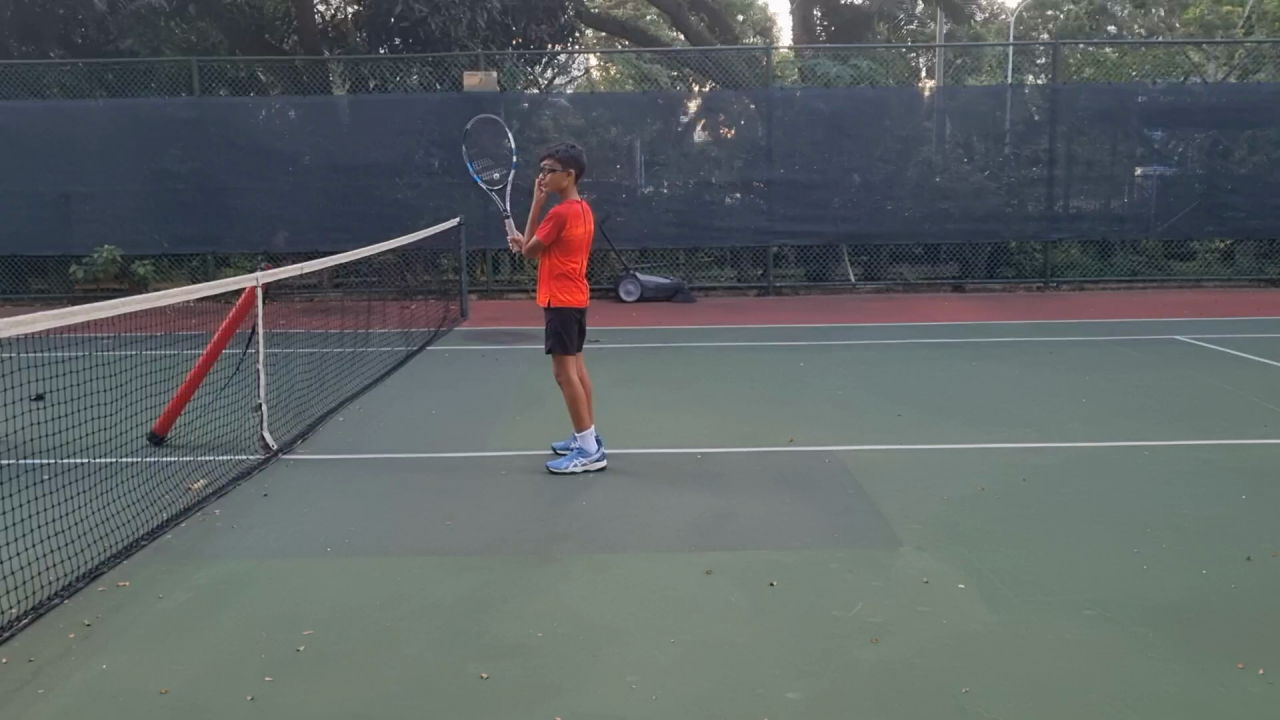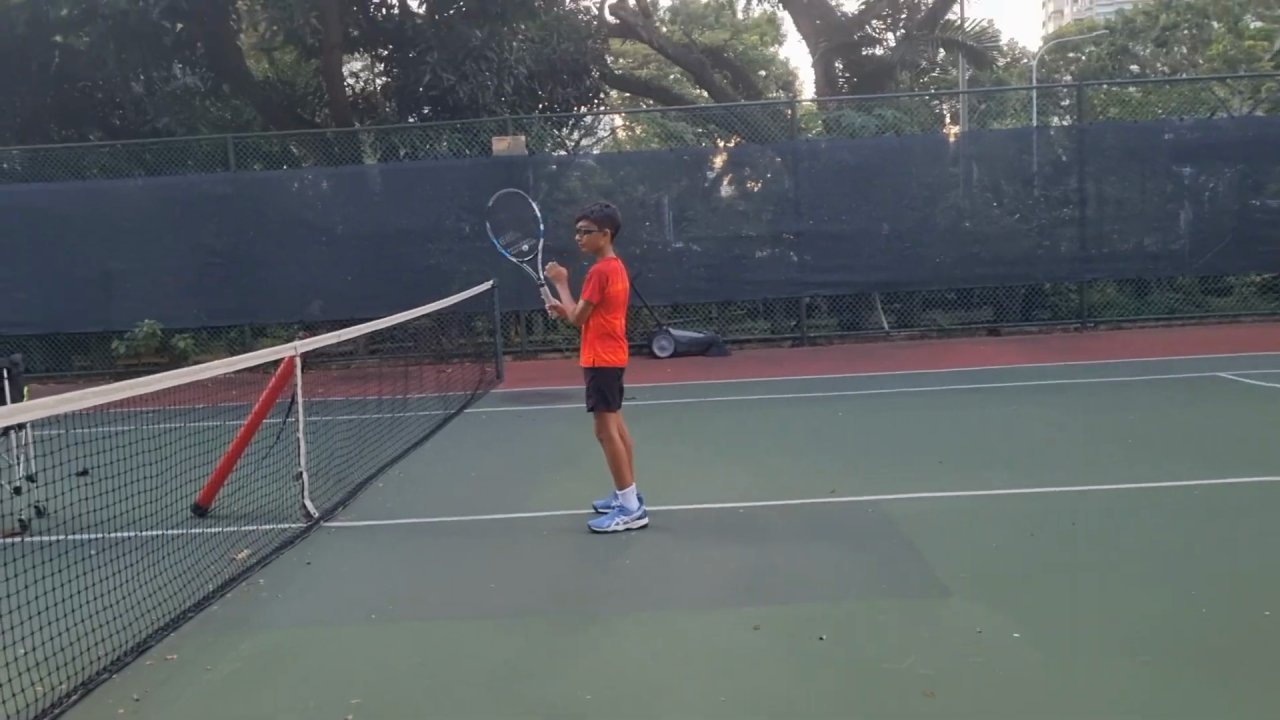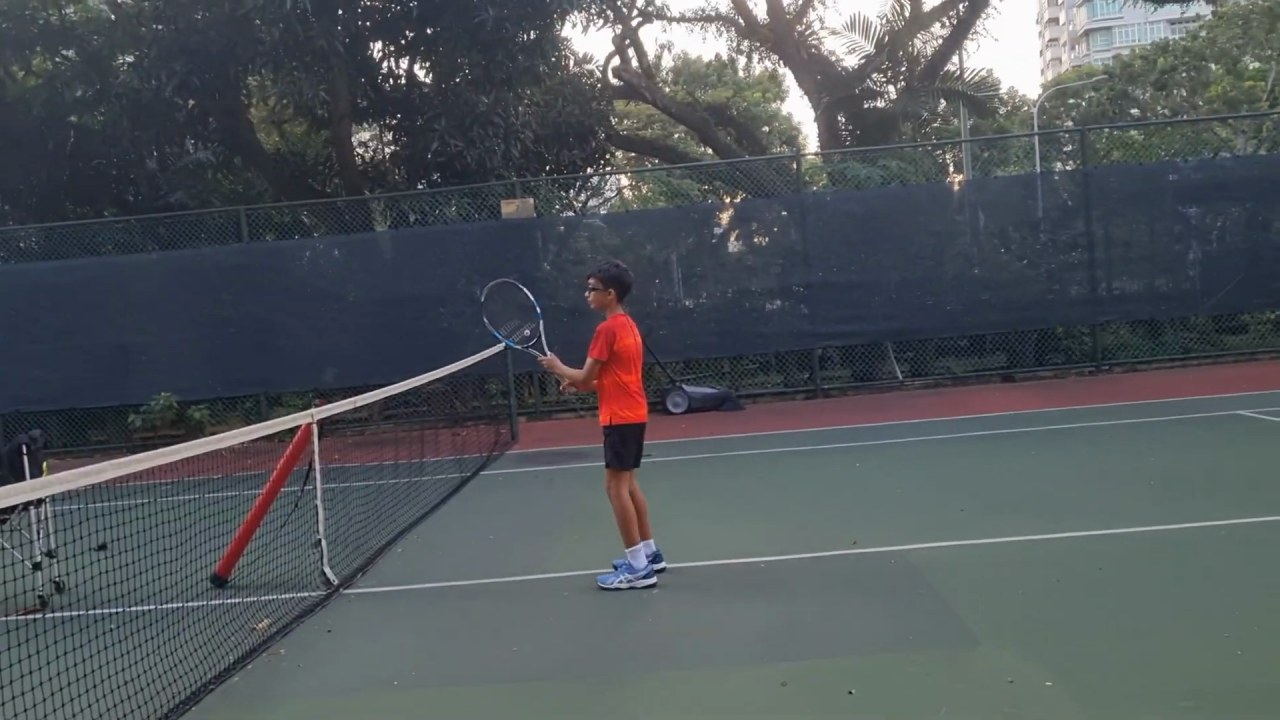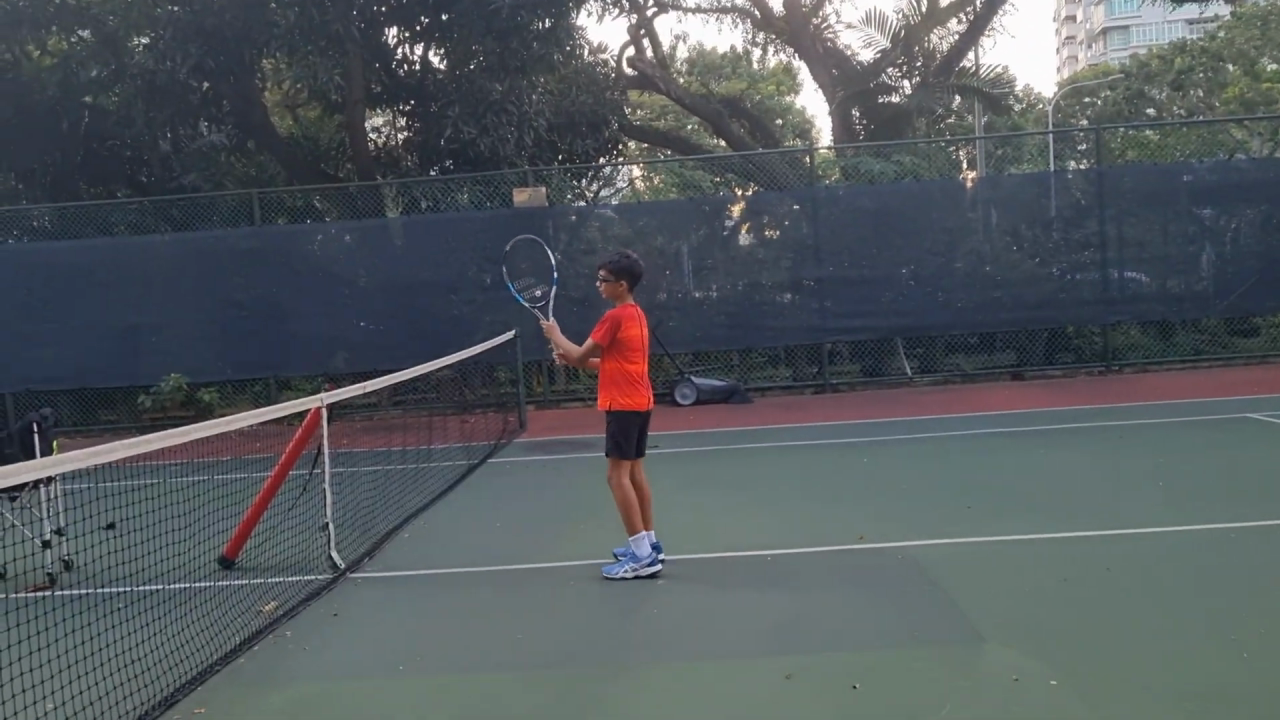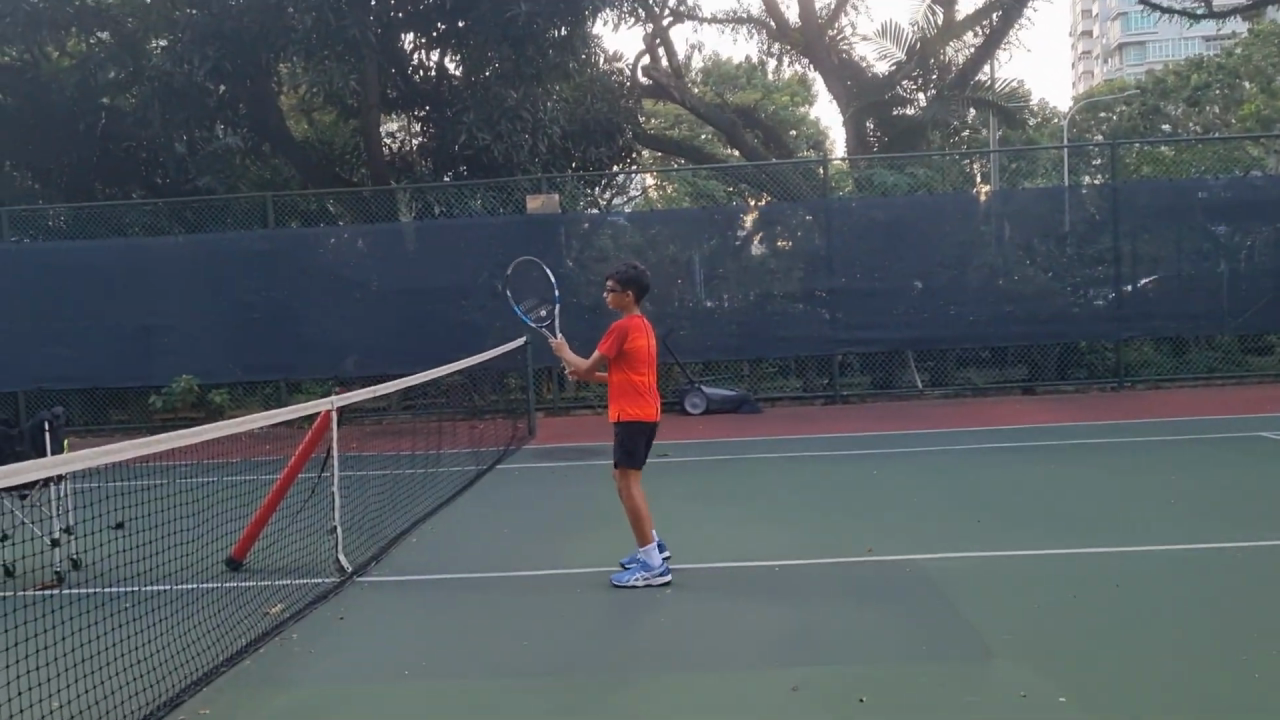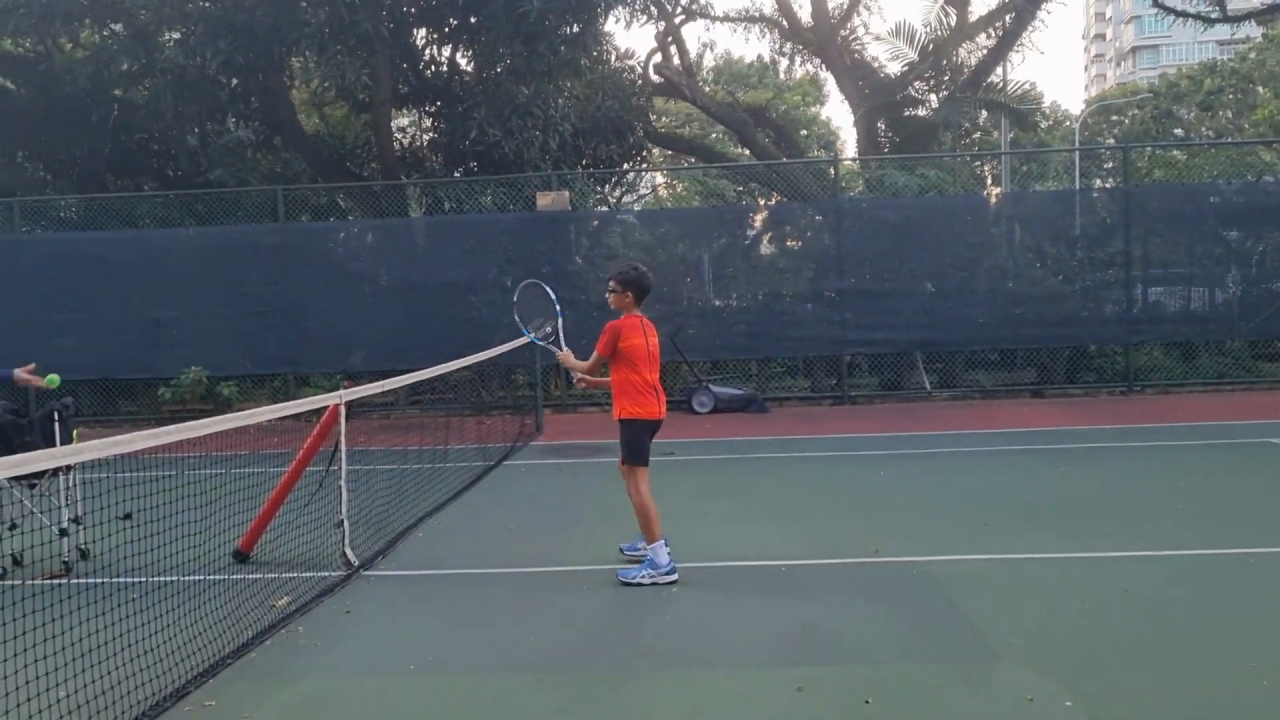
dt=0.4s
person 1, frame 1
left shoulder: (559, 213)
right shoulder: (582, 210)
left elbow: (528, 251)
left wrist: (536, 203)
right wrist: (525, 242)
left hip: (560, 300)
right hip: (576, 298)
left knee: (564, 372)
right knee: (576, 367)
left ankle: (589, 451)
right ankle: (588, 438)
person 1, frame 2
left shoulder: (599, 271)
right shoulder: (615, 267)
left elbow: (577, 318)
left wrist: (561, 284)
right wrist: (564, 307)
left hip: (602, 359)
right hip: (612, 357)
left knee: (605, 430)
right knee: (613, 426)
left ankle: (629, 509)
right ankle: (625, 497)
person 1, frame 3
left shoulder: (607, 329)
right shoulder: (628, 325)
left elbow: (586, 378)
left wrist: (557, 367)
right wrist: (581, 384)
left hip: (621, 417)
right hip: (635, 414)
left knee: (616, 488)
right knee: (628, 484)
left ankle: (638, 568)
right ankle: (647, 552)
person 1, frame 4
left shoulder: (615, 317)
right shoulder: (635, 315)
left elbow: (581, 355)
left wrist: (555, 335)
right wrist: (573, 358)
left hip: (623, 406)
right hip: (640, 404)
left knee: (616, 477)
right knee: (634, 472)
left ankle: (642, 556)
right ankle: (648, 543)
person 1, frame 5
left shoulder: (621, 328)
right shoulder: (642, 326)
left elbow: (588, 367)
left wrist: (564, 352)
right wrist: (590, 375)
left hip: (631, 415)
right hip: (646, 413)
left knee: (626, 486)
right knee: (630, 481)
left ankle: (652, 566)
right ankle: (653, 545)
person 1, frame 6
left shoulder: (616, 328)
right shoulder: (648, 328)
left elbow: (588, 367)
left wrist: (569, 362)
right wrist: (597, 382)
left hip: (635, 414)
right hip: (654, 411)
left knee: (637, 484)
right knee: (633, 474)
left ankle: (660, 563)
right ankle: (652, 541)
